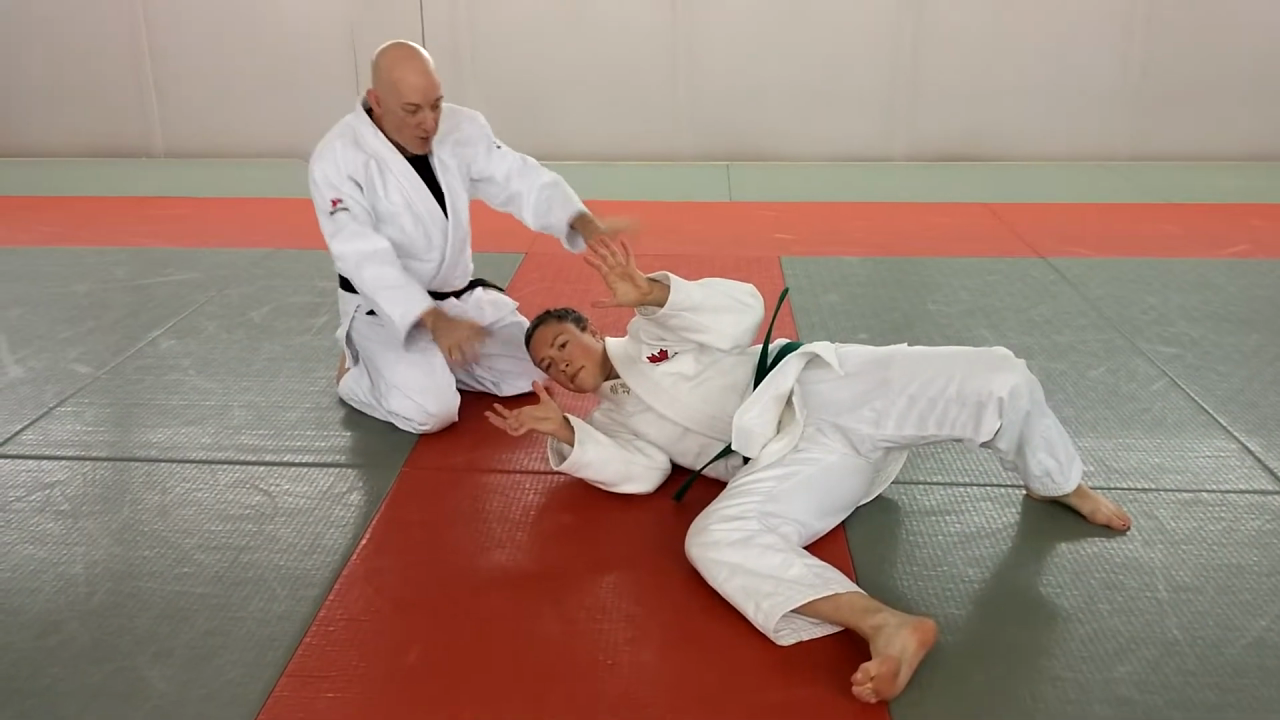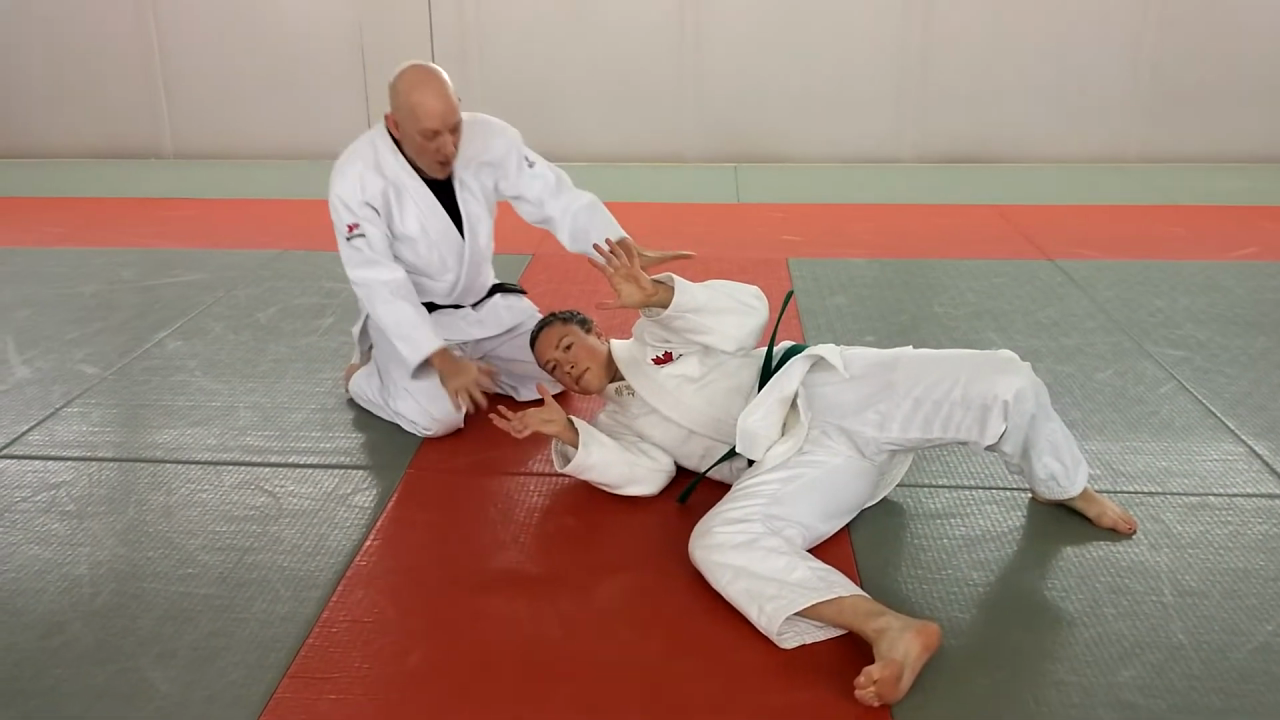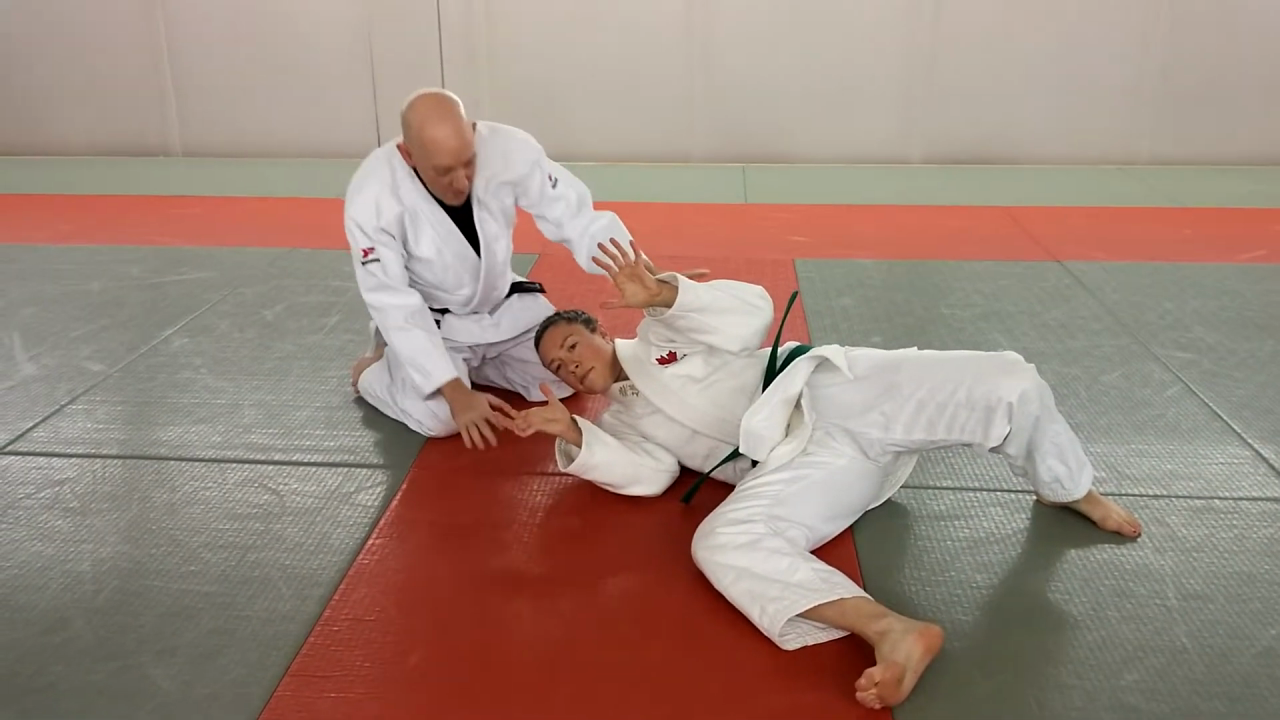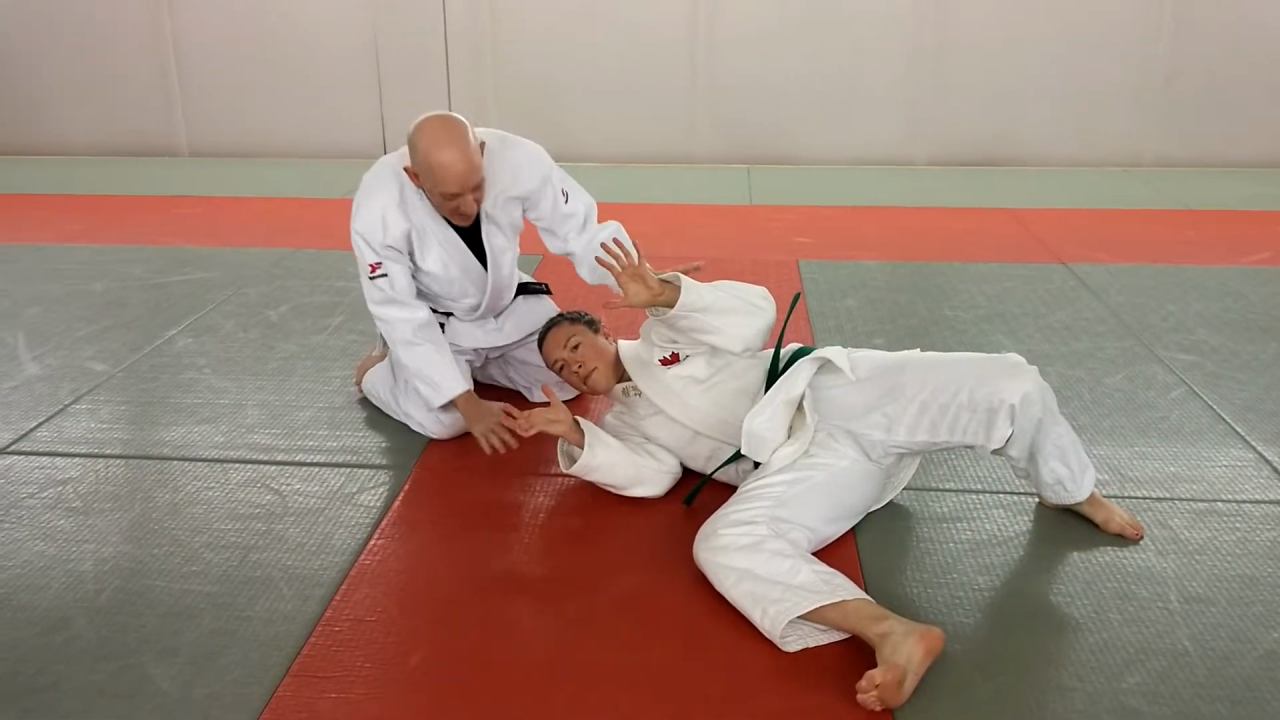
dt=0.2s
person 1, frame 1
left shoulder: (650, 328)
right shoulder: (612, 418)
left elbow: (740, 311)
right elbow: (639, 471)
left wrist: (650, 292)
right wrist: (563, 433)
left hip: (824, 386)
right hip: (788, 455)
left knee: (996, 376)
right knee: (714, 541)
left ankle: (1060, 487)
right ankle: (886, 625)
person 1, frame 2
left shoulder: (656, 330)
right shoulder: (617, 421)
left elbow: (744, 313)
right elbow: (643, 473)
left wrist: (655, 294)
right wrist: (566, 435)
left hip: (830, 387)
right hip: (794, 456)
left knee: (1002, 379)
right knee: (717, 543)
left ankle: (1066, 489)
right ankle: (889, 628)
person 1, frame 3
left shoulder: (660, 330)
right shoulder: (620, 421)
left elbow: (749, 313)
right elbow: (646, 474)
left wrist: (660, 293)
right wrist: (573, 434)
left hip: (832, 389)
right hip: (795, 458)
left knee: (1006, 382)
right knee: (720, 545)
left ankle: (1070, 492)
right ankle: (892, 631)
person 1, frame 4
left shoulder: (662, 332)
right shoulder: (623, 421)
left elbow: (751, 313)
right elbow: (649, 475)
left wrist: (662, 293)
right wrist: (575, 436)
left hip: (836, 392)
right hip: (799, 458)
left knee: (1009, 384)
right knee: (722, 546)
left ankle: (1074, 495)
right ankle: (892, 632)
person 2, frame 1
left shoulder: (461, 126)
right shoulder: (337, 159)
left elbow: (517, 179)
right elbow: (364, 259)
left wrist: (583, 223)
right wrist: (434, 321)
left hip: (462, 297)
right hip: (386, 311)
left knee: (534, 375)
right knee: (430, 411)
left ankle: (438, 360)
right ankle: (356, 373)
person 2, frame 2
left shoulder: (489, 137)
right shoulder: (355, 177)
left elbow: (554, 199)
right elbow: (379, 283)
right wrist: (443, 360)
left hip: (484, 304)
right hip: (407, 318)
left knee: (556, 378)
right knee: (435, 416)
left ankle: (470, 367)
right ankle: (364, 375)
person 2, frame 3
left shoulder: (508, 148)
right shoulder: (371, 196)
left elbow: (573, 216)
right elbow: (393, 304)
right wrist: (455, 392)
left hip: (501, 302)
right hip: (429, 322)
right knee: (439, 419)
left ankle: (472, 365)
right ankle: (372, 370)
person 2, frame 4
left shoulder: (519, 160)
right shoulder: (376, 210)
left elbow: (579, 230)
right elbow: (402, 315)
right wrist: (467, 403)
left hip: (507, 303)
right hip: (433, 323)
left knee: (570, 381)
right knee: (442, 421)
left ankle: (477, 365)
right ankle: (380, 370)
